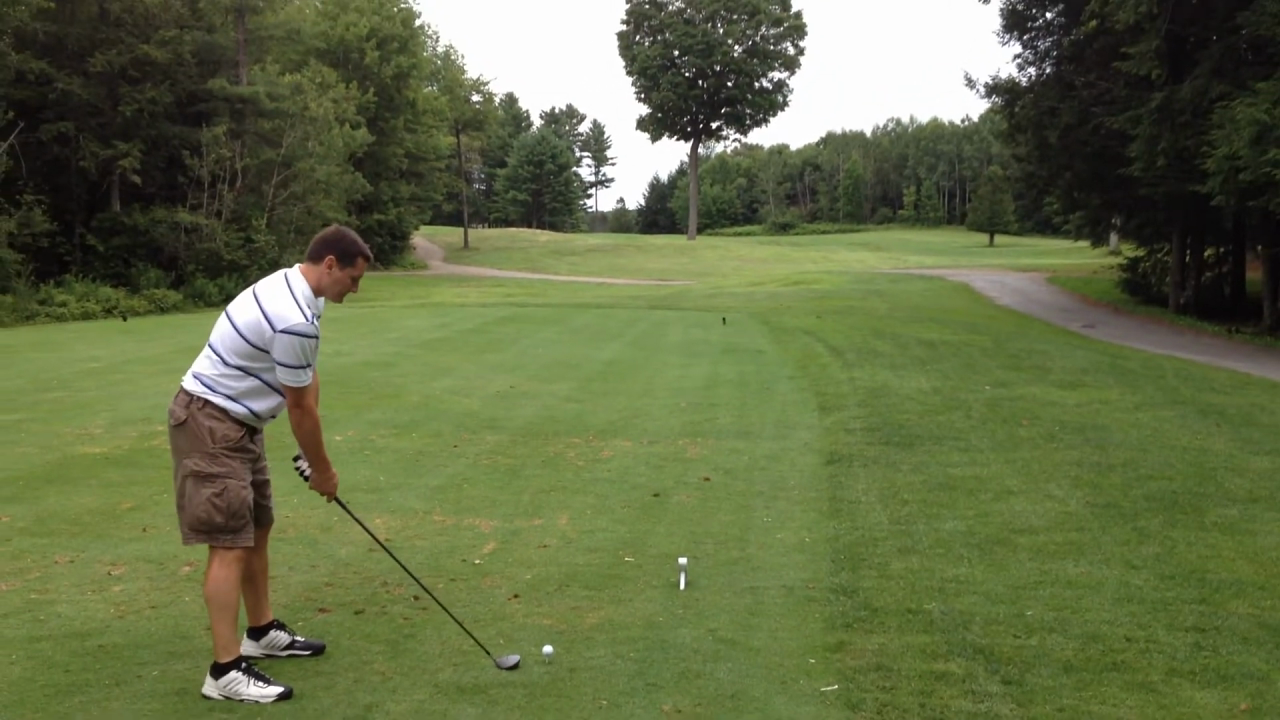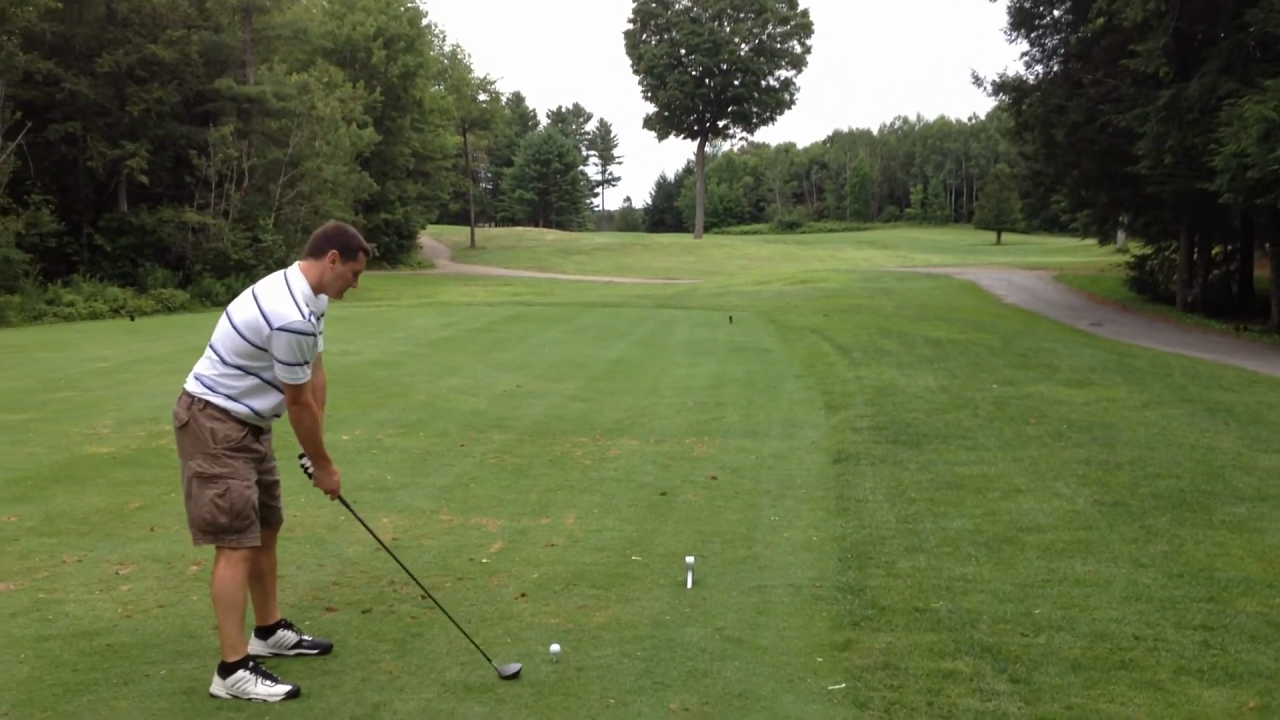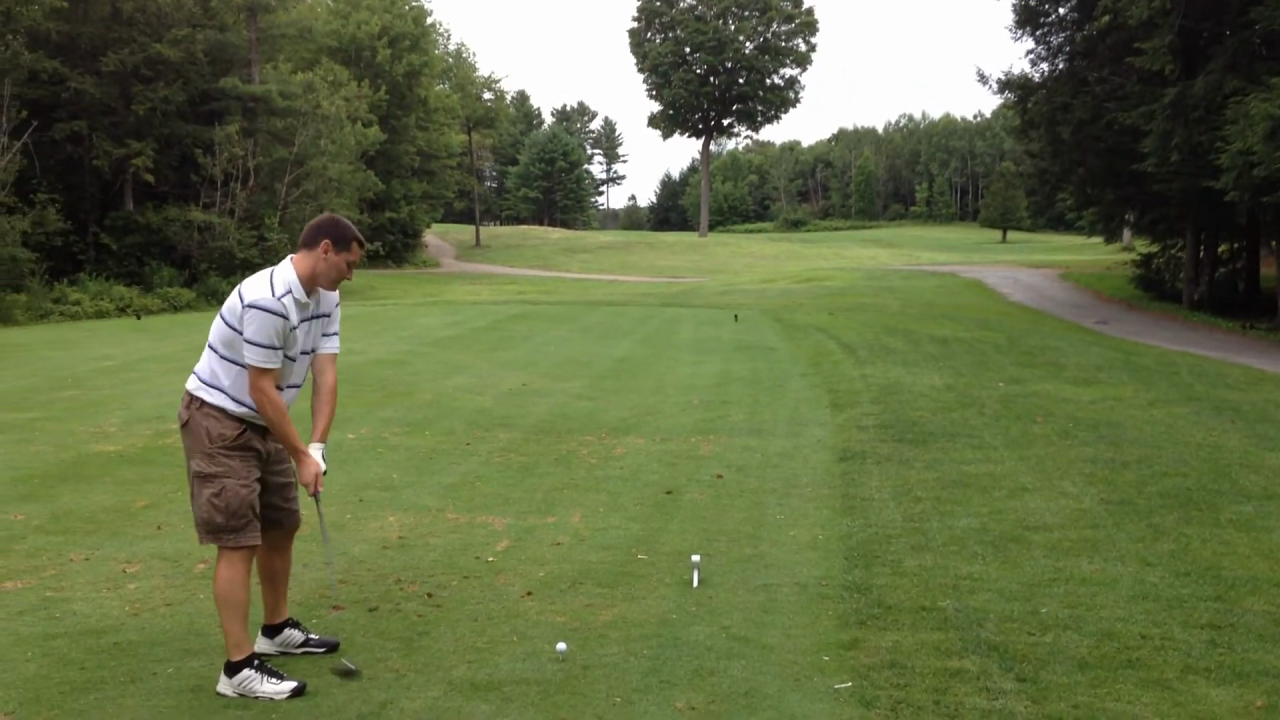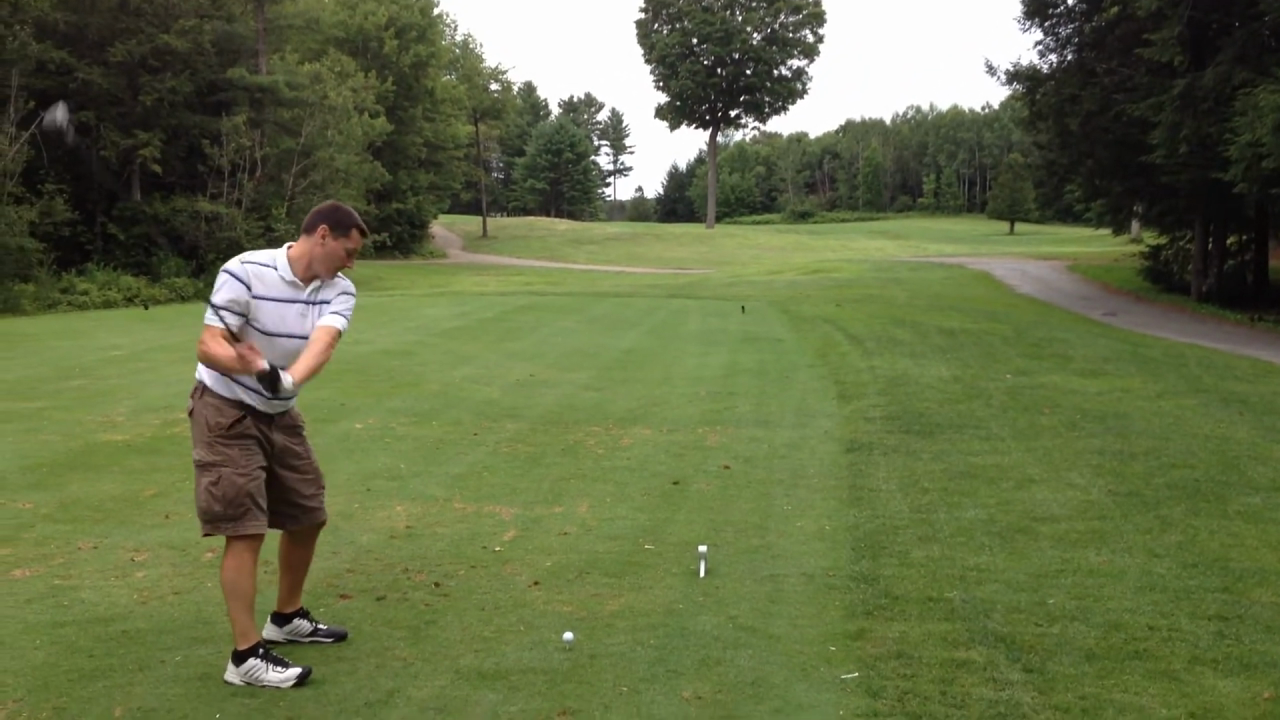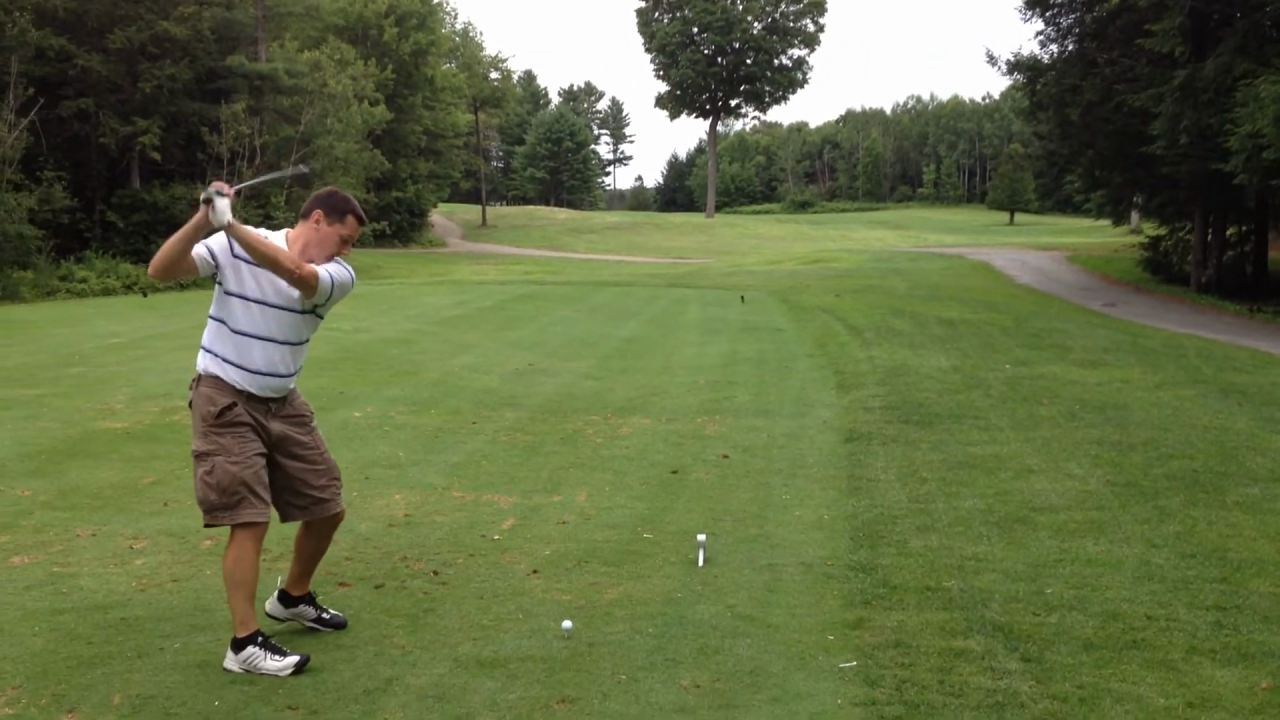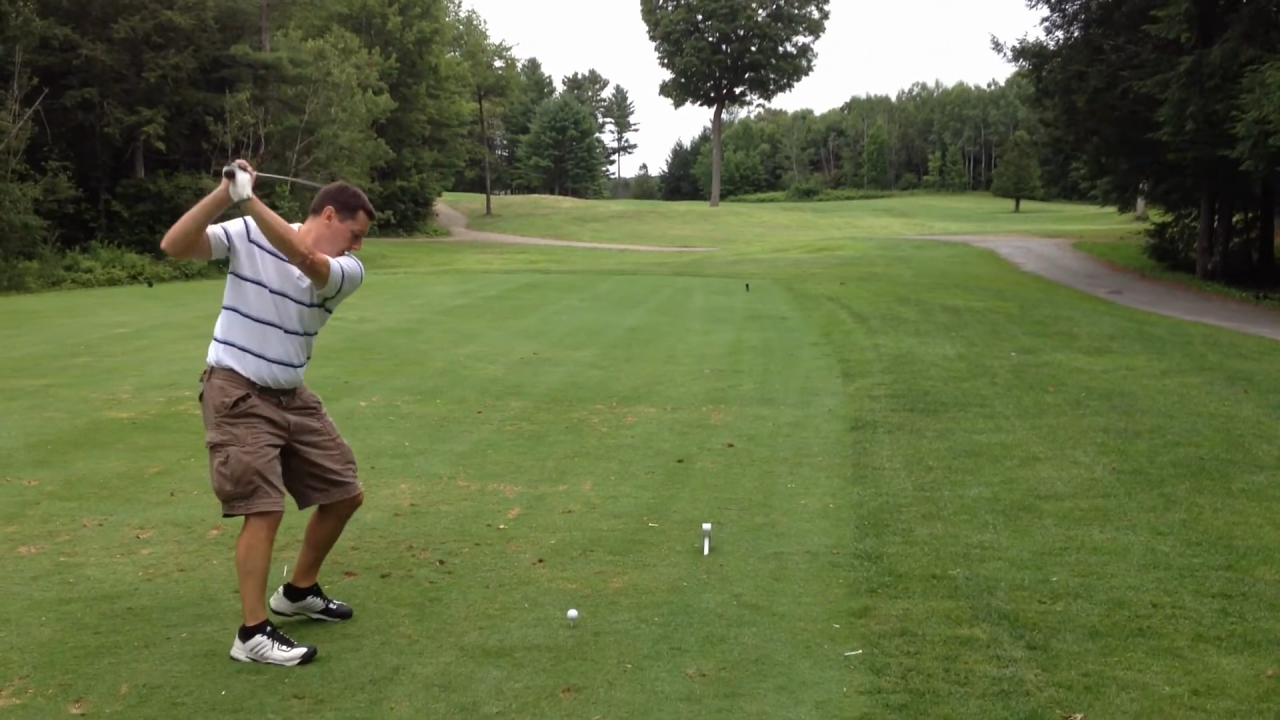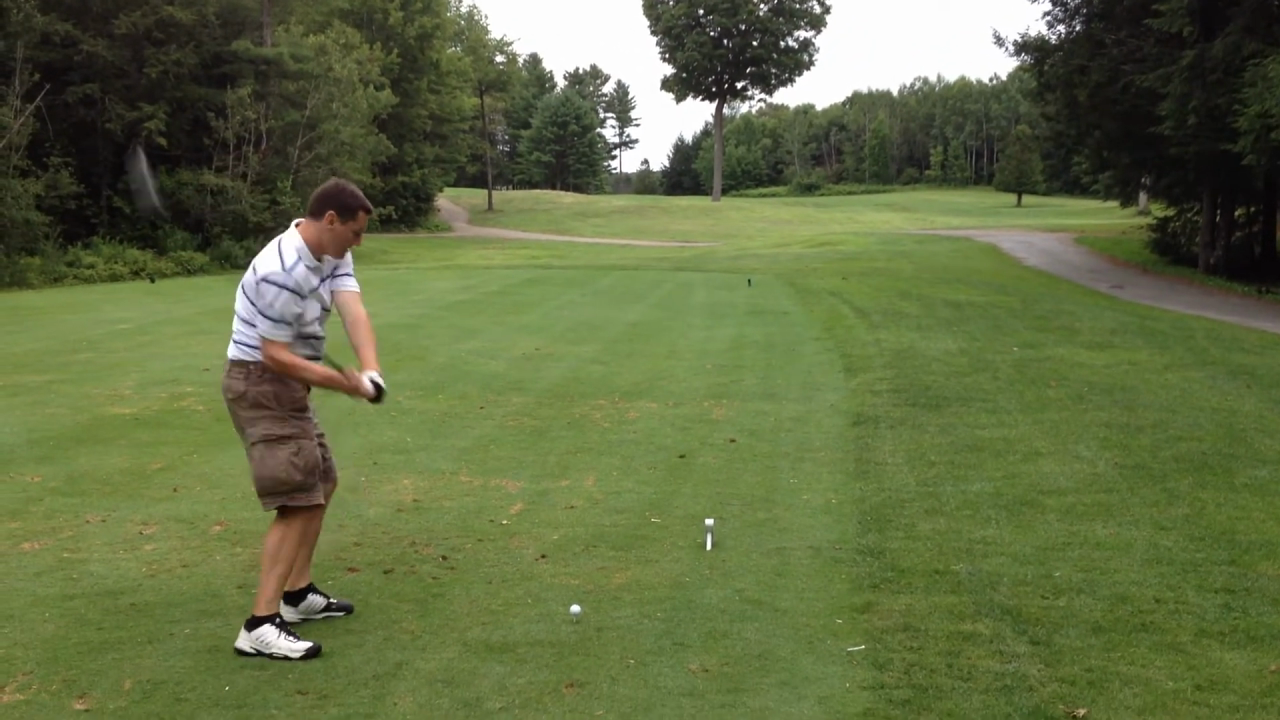
dt=0.2s
person 1, frame 1
left shoulder: (294, 286)
right shoulder: (294, 320)
left elbow: (307, 383)
right elbow: (299, 406)
left wrist: (312, 455)
right wrist: (322, 469)
left hip: (236, 420)
right hip: (210, 422)
left knee: (255, 530)
right knee: (231, 543)
left ankle: (262, 631)
right ankle: (226, 669)
person 1, frame 2
left shoulder: (303, 292)
right shoulder: (291, 317)
left elbow: (315, 376)
right elbow: (298, 403)
left wrist: (316, 451)
right wrist: (324, 465)
left hip: (243, 422)
right hip: (214, 422)
left knee: (264, 529)
right knee: (237, 542)
left ankle: (270, 631)
right ankle: (233, 668)
person 1, frame 3
left shoulder: (324, 299)
right shoulder: (267, 300)
left elbow: (325, 374)
right elbow: (263, 389)
left wrist: (317, 445)
right wrist: (301, 456)
left hip: (258, 424)
right hip: (217, 422)
left knee: (278, 528)
right knee: (238, 542)
left ankle: (277, 629)
right ankle: (238, 668)
person 1, frame 4
left shoulder: (339, 291)
right shoulder: (246, 271)
left elbow: (322, 343)
right elbow: (208, 346)
left wrist: (291, 376)
right wrist: (246, 361)
left hip: (275, 414)
right hip: (225, 411)
left knee: (306, 520)
right knee: (244, 532)
left ankle: (288, 617)
right ankle: (246, 656)
person 1, frame 5
left shoulder: (337, 276)
right shoulder: (229, 245)
left elbow: (288, 271)
right elbow: (160, 271)
left wrist: (230, 222)
right wrist: (202, 219)
left hip: (283, 404)
right hip: (225, 400)
left knee: (327, 510)
right knee: (249, 521)
left ankle: (294, 598)
right ankle: (244, 643)
person 1, frame 6
left shoulder: (348, 271)
right shoulder: (248, 235)
left elbow: (306, 259)
right elbow: (174, 247)
left wrist: (250, 202)
right wrist: (225, 194)
left hip: (291, 396)
right hip: (236, 392)
left knee: (345, 494)
right knee: (264, 510)
left ankle: (299, 591)
right ankle: (252, 633)
person 1, frame 7
left shoulder: (332, 255)
right shoulder: (281, 272)
left elbow: (354, 310)
right elbow: (277, 357)
left wrist: (370, 372)
right wrist: (343, 382)
left hip: (284, 385)
right hip: (264, 384)
left knee: (318, 486)
right knee: (300, 501)
left ankle: (296, 593)
right ankle: (261, 624)
